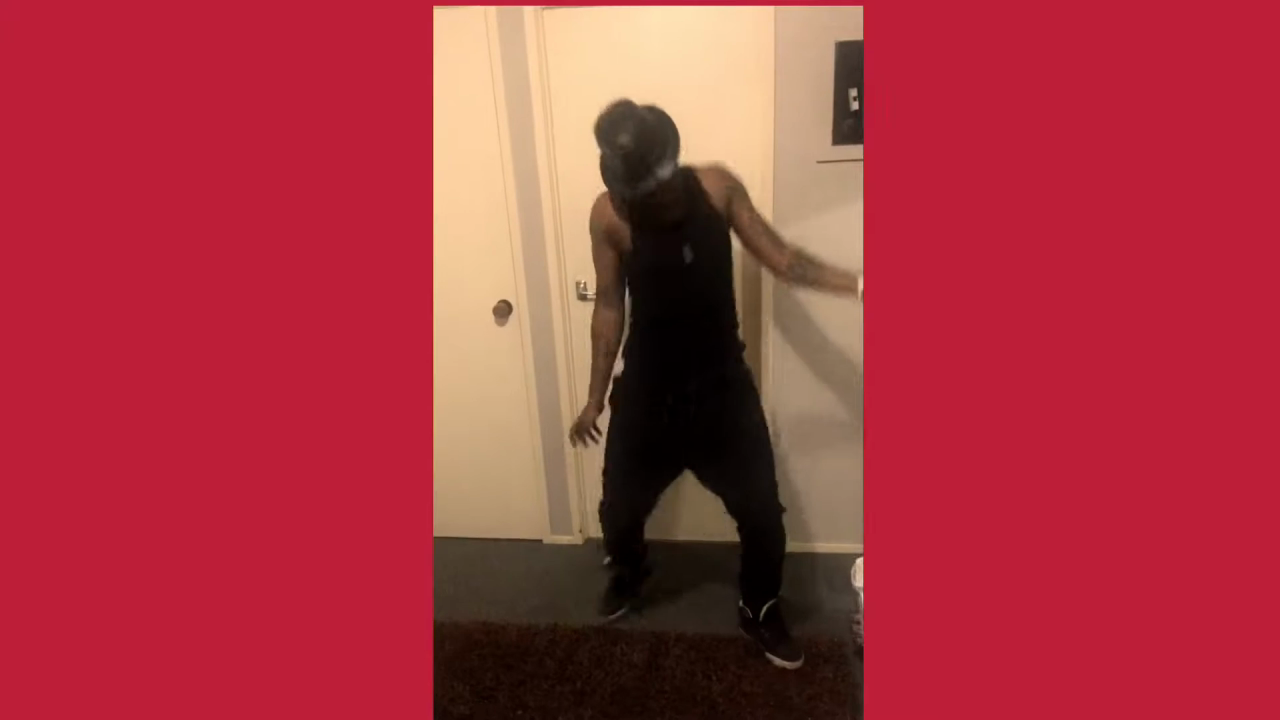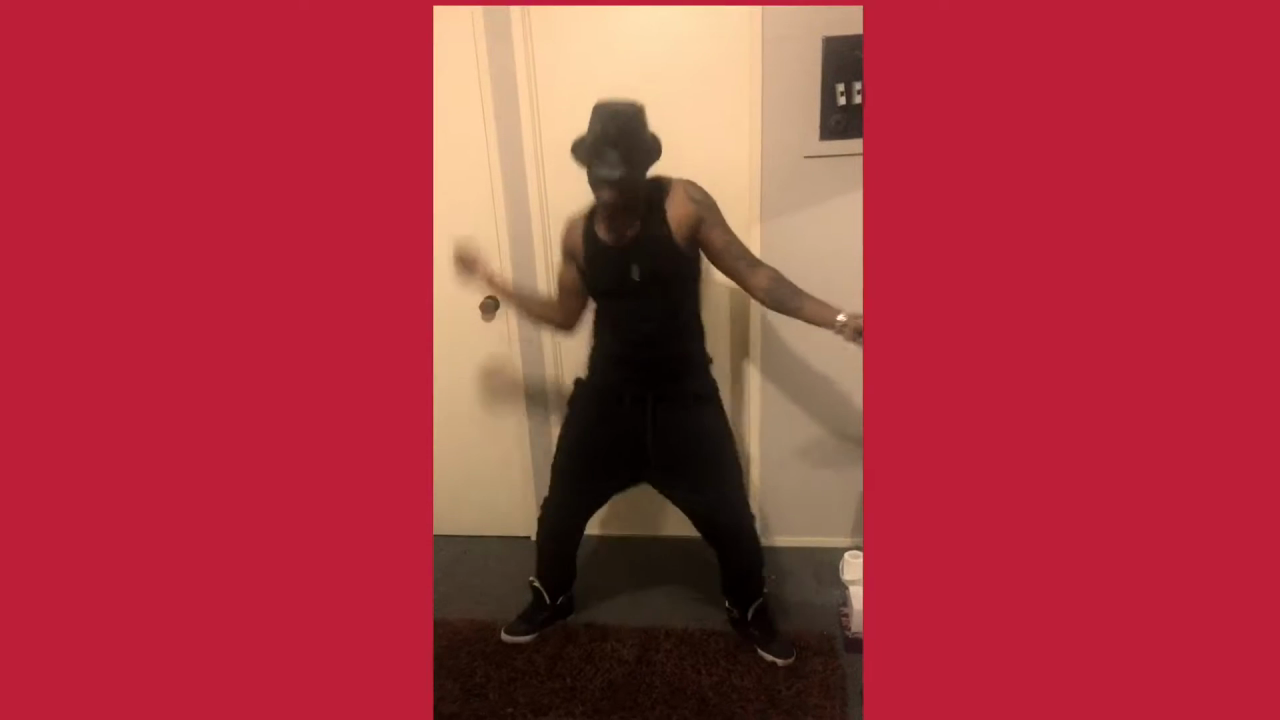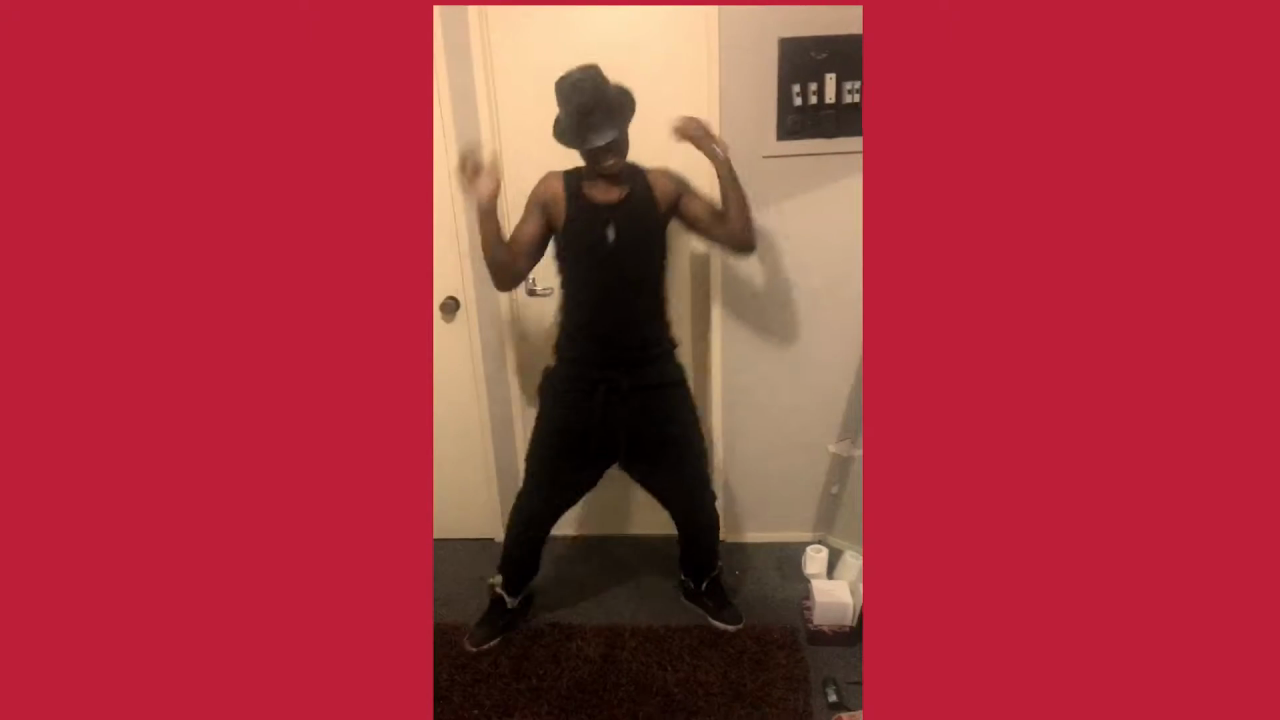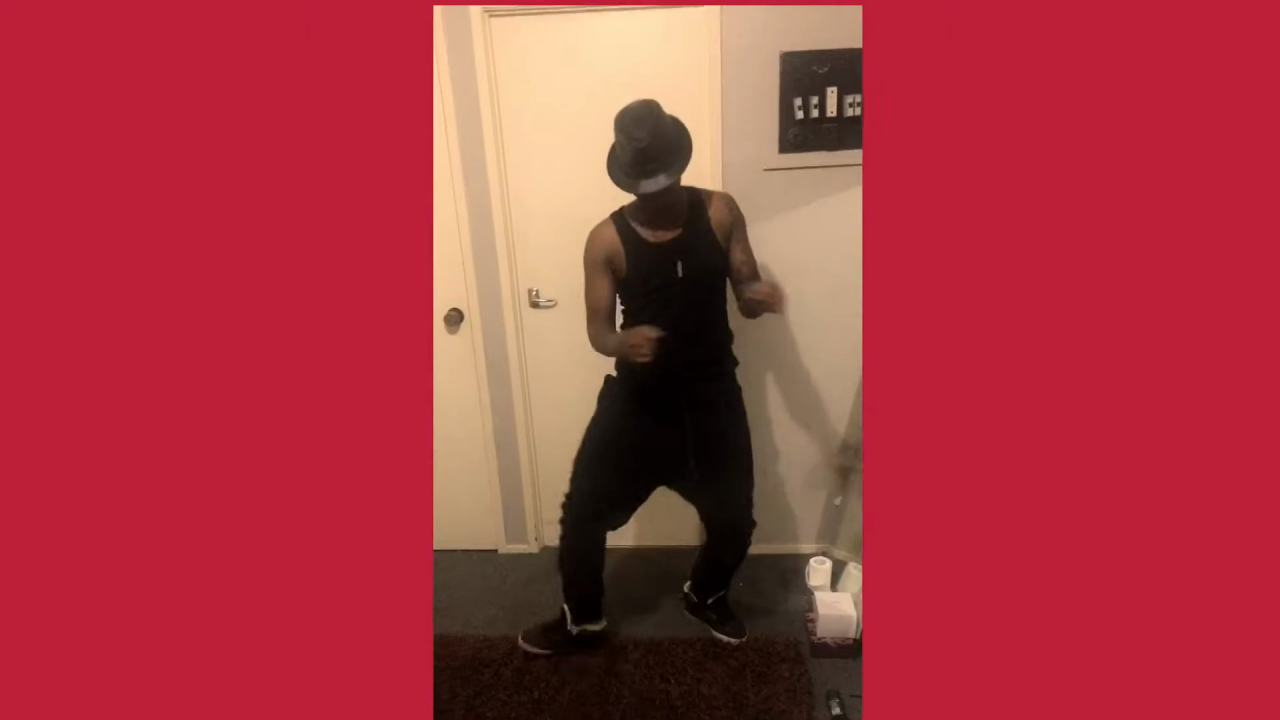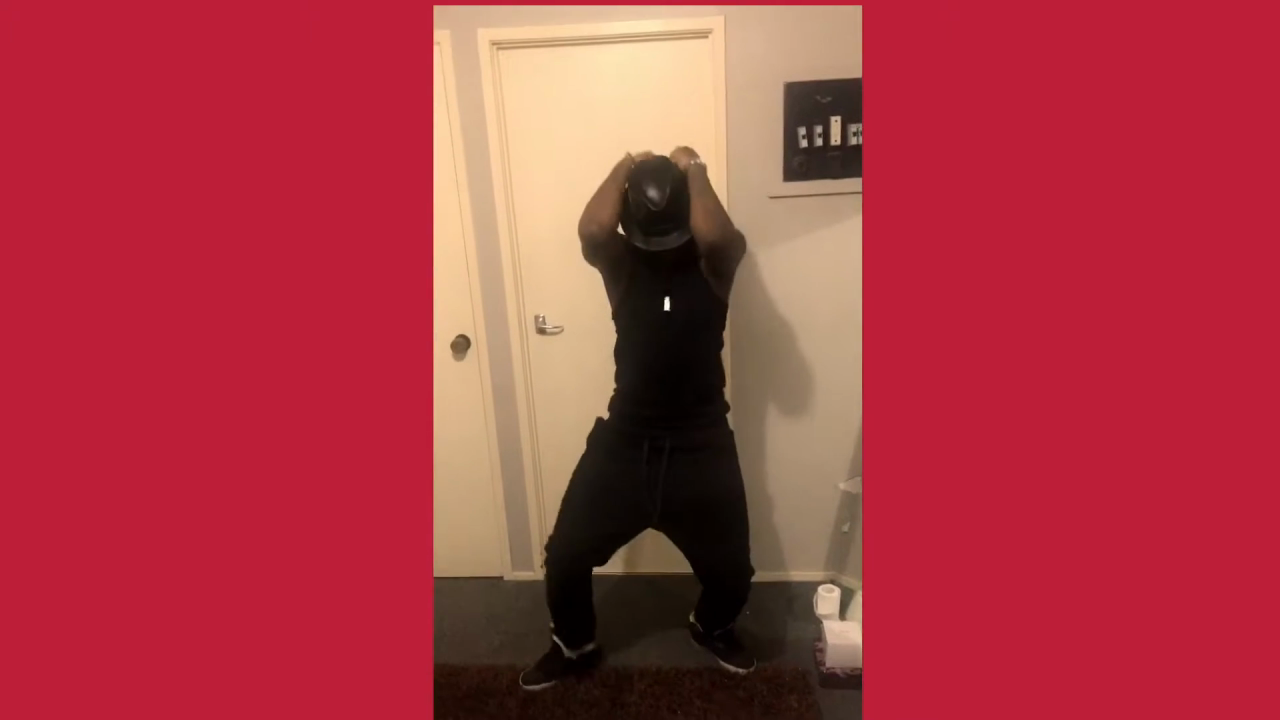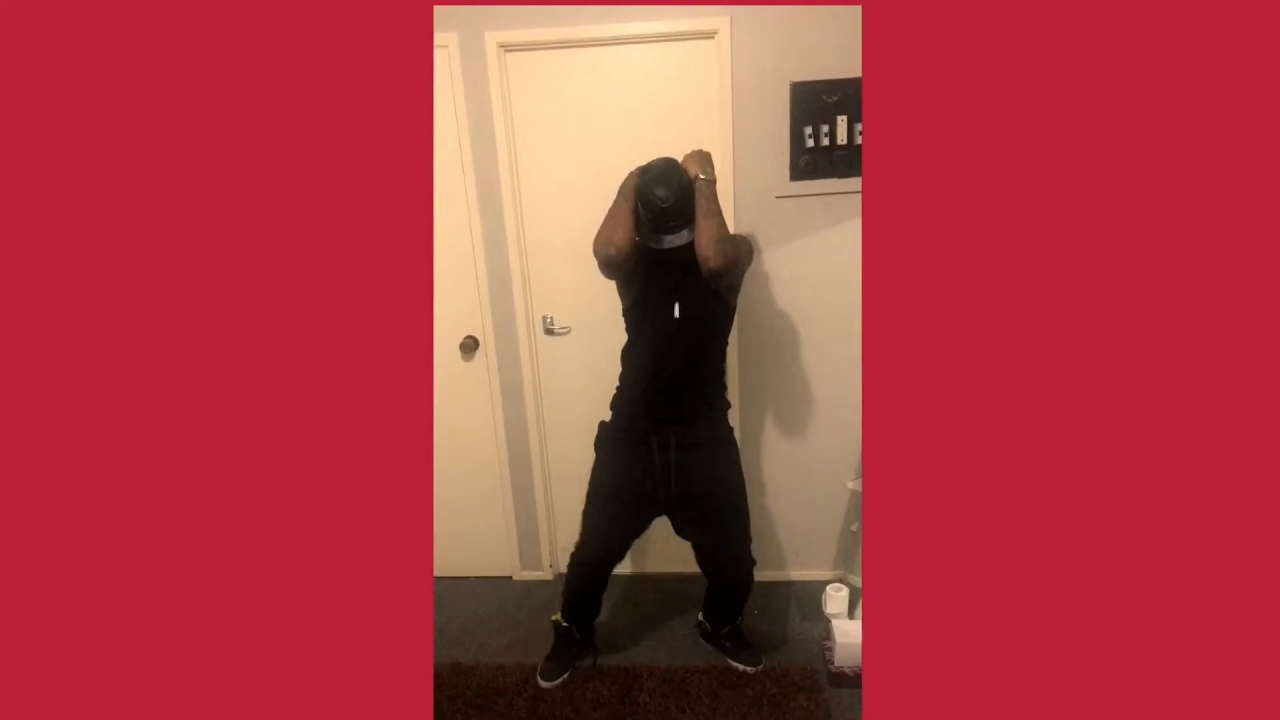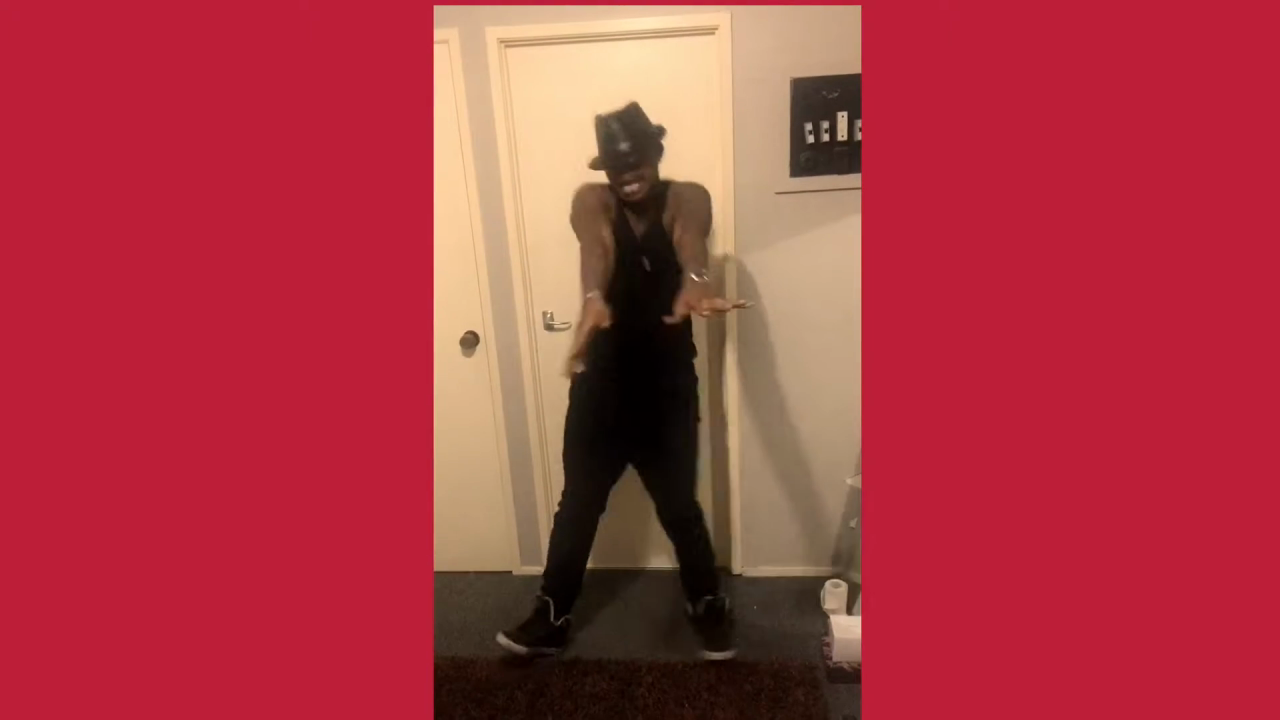
dt=0.7s
person 1, frame 1
left shoulder: (716, 187)
right shoulder: (609, 214)
left elbow: (781, 257)
right elbow: (609, 307)
left wrist: (859, 284)
right wrist: (595, 396)
left hip: (722, 388)
right hip: (646, 390)
left knee: (761, 513)
right knee: (620, 508)
left ankle: (760, 611)
right ankle: (629, 569)
person 1, frame 2
left shoulder: (683, 204)
right shoulder: (580, 232)
left elbow: (752, 274)
right elbow: (564, 317)
left wrist: (838, 318)
right wrist: (493, 281)
left hip: (682, 397)
right hip: (605, 398)
left knee: (731, 523)
right knee: (561, 512)
left ankle: (748, 610)
right ankle: (550, 599)
person 1, frame 3
left shoulder: (660, 186)
right shoulder: (555, 191)
left elbow: (739, 237)
right elbow: (506, 274)
left wrist: (718, 157)
right wrist: (485, 204)
left hip: (654, 382)
right hip: (577, 384)
left knee: (694, 500)
right knee: (536, 505)
left ankle: (702, 582)
right ankle: (510, 595)
person 1, frame 4
left shoulder: (721, 212)
right shoulder: (607, 240)
left elbow: (748, 299)
right elbow: (599, 333)
left wrist: (759, 293)
right wrist: (623, 341)
left hip: (713, 399)
right hip: (637, 400)
left knee: (734, 520)
right knee: (583, 513)
left ankle: (705, 595)
right ankle: (581, 621)
person 1, frame 5
left shoulder: (716, 263)
right shoulder: (620, 265)
left elbow: (714, 232)
right elbow: (593, 229)
left wrist: (692, 167)
right wrist: (628, 167)
left hip: (702, 446)
right hip: (624, 442)
left knee: (732, 572)
right knee: (566, 555)
left ankle: (712, 627)
right ankle: (573, 647)
person 1, frame 6
left shoulder: (734, 253)
right shoulder: (632, 260)
left elbow: (713, 257)
right elbow: (608, 247)
left wrist: (702, 178)
right wrist: (630, 186)
left hip: (704, 439)
right hip: (631, 436)
left knee: (733, 560)
right knee: (593, 553)
left ankle: (720, 625)
right ankle: (572, 632)
person 1, frame 7
left shoulder: (688, 198)
right shoulder: (592, 201)
left elbow: (689, 235)
right elbow: (595, 246)
left wrist: (695, 282)
right wrist: (595, 300)
left hip: (668, 385)
right hip: (602, 384)
left knee: (678, 506)
right knee: (578, 504)
left ankle: (707, 605)
right ankle: (551, 616)
